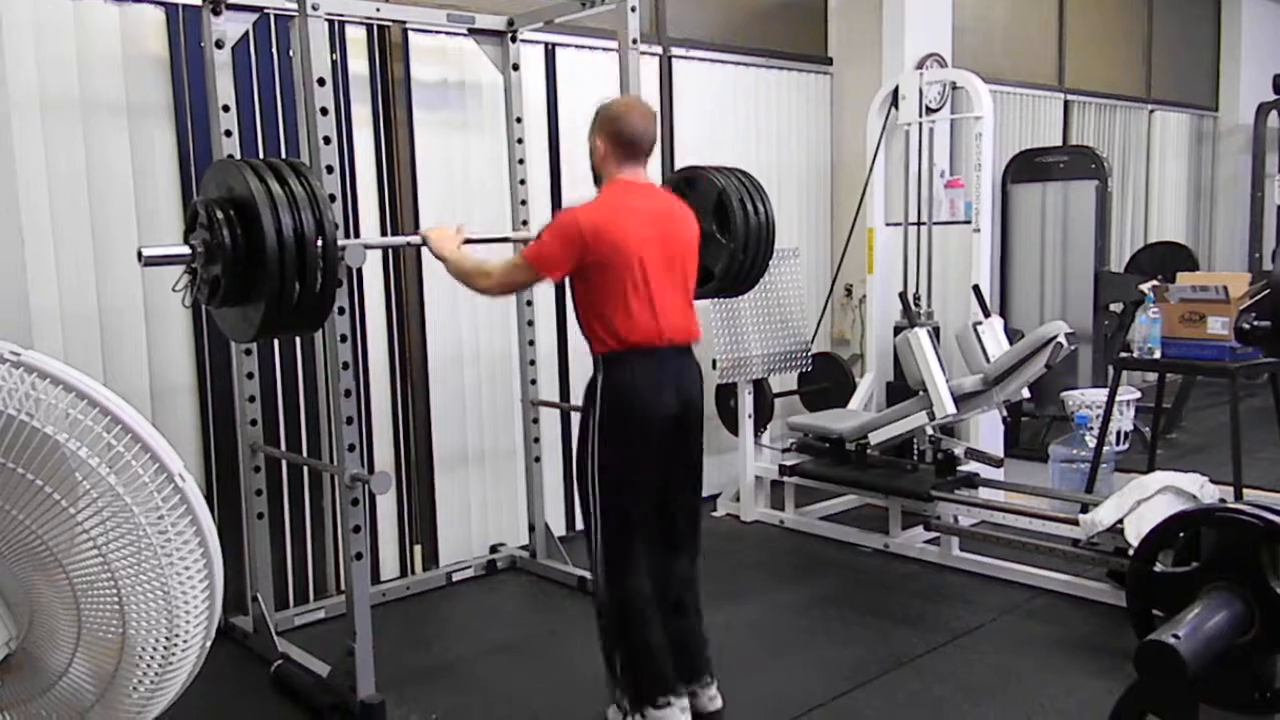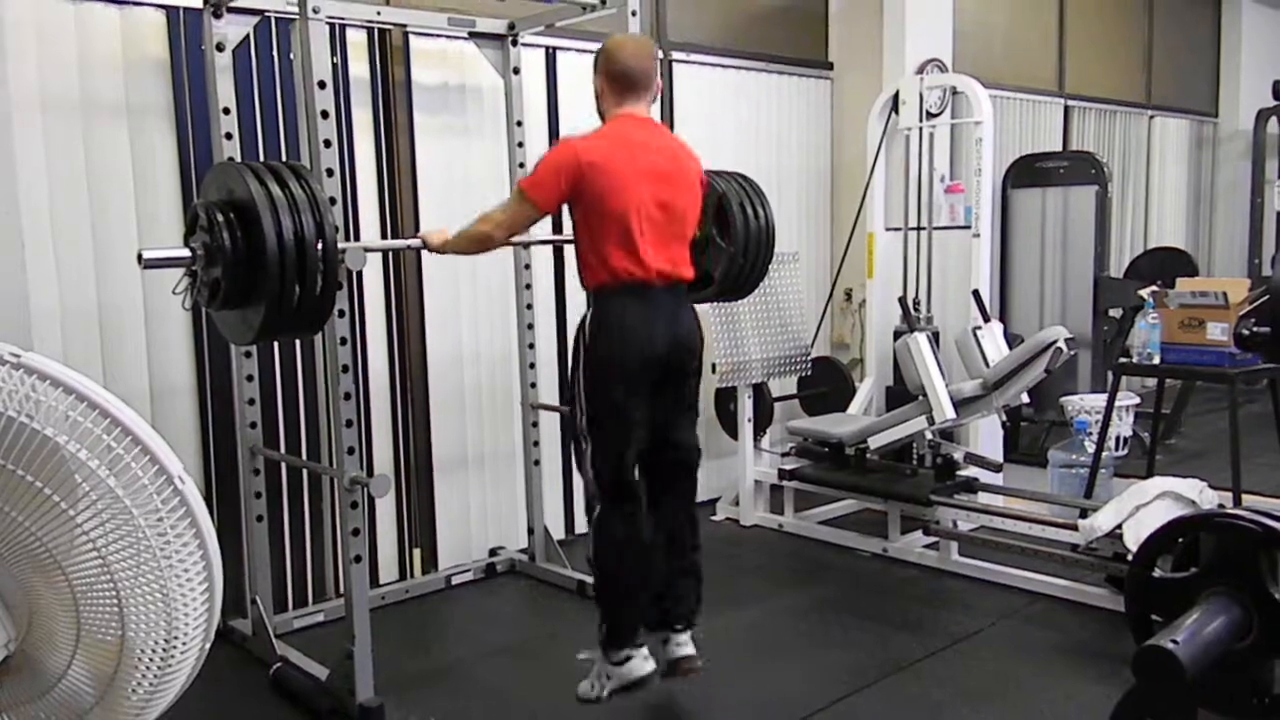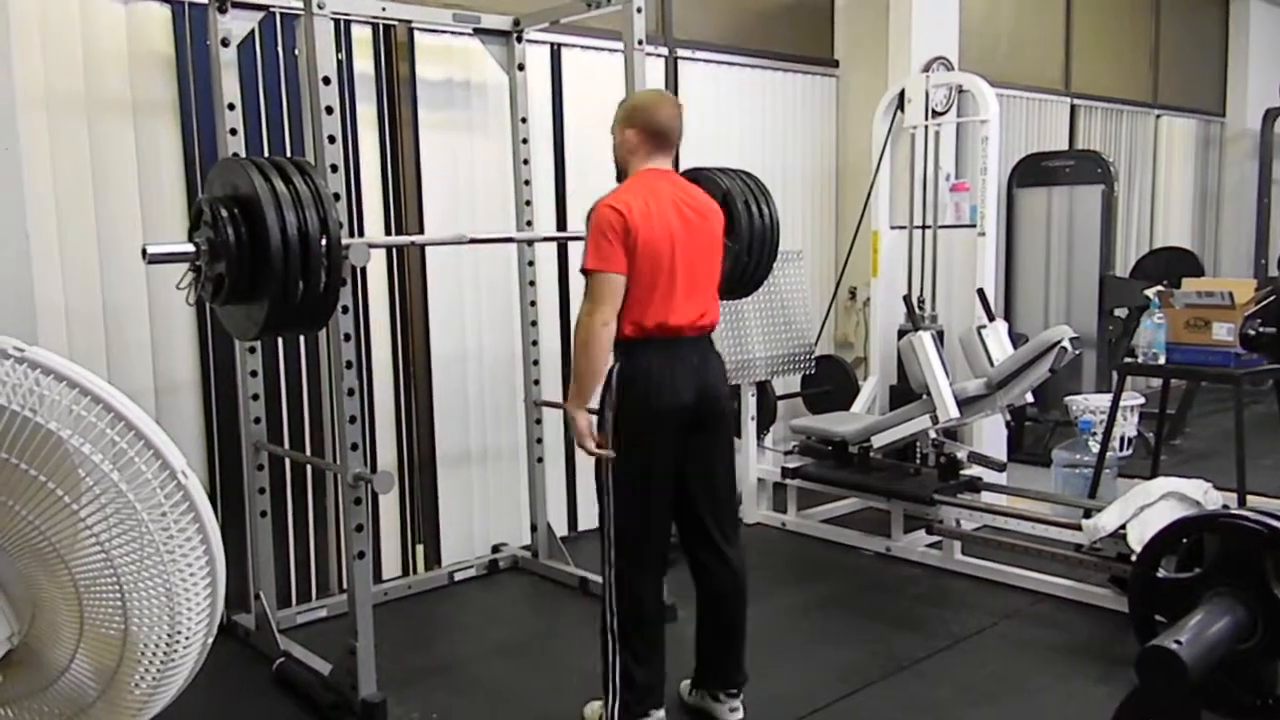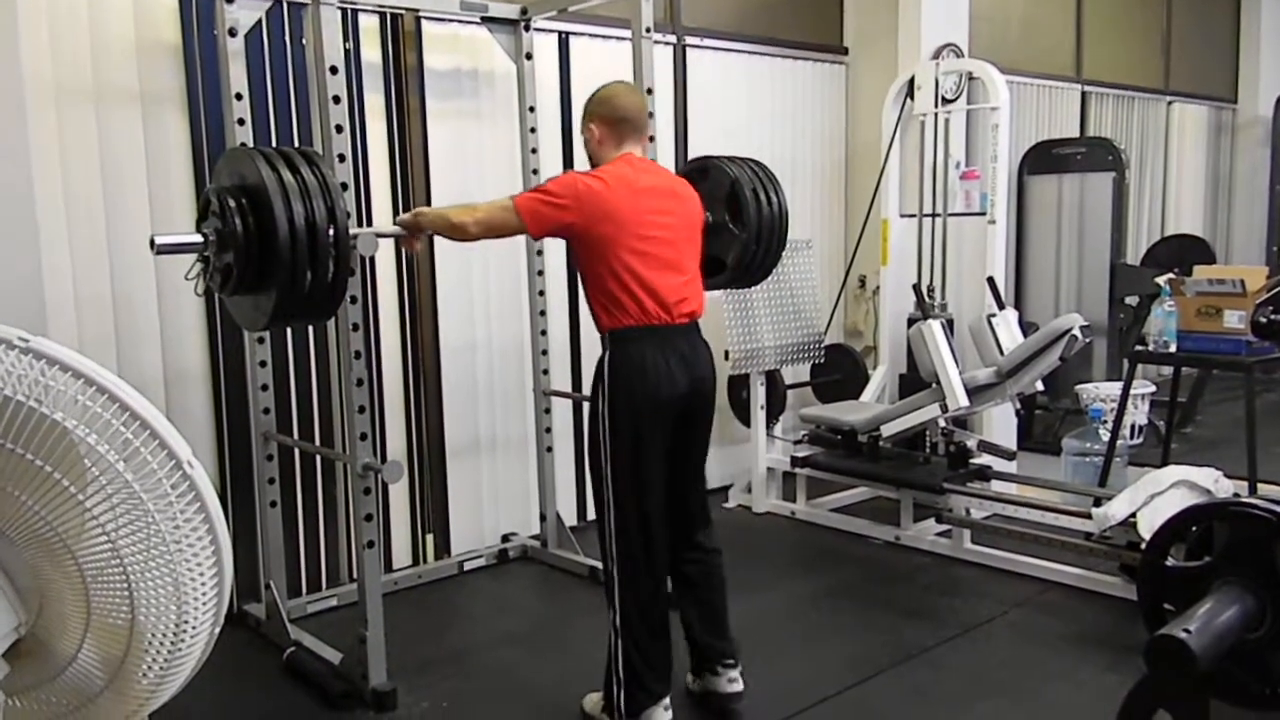
dt=0.7s
person 1, frame 1
left shoulder: (586, 221)
right shoulder: (683, 217)
left elbow: (502, 281)
left wrist: (450, 254)
left hip: (628, 387)
right hip: (684, 380)
left knee: (621, 550)
right knee: (673, 542)
person 1, frame 2
left shoulder: (580, 155)
right shoulder: (687, 160)
left elbow: (501, 227)
left wrist: (444, 243)
left hip: (619, 325)
right hip: (679, 320)
left knee: (616, 491)
right knee: (672, 481)
left ankle: (625, 647)
right ankle: (675, 626)
person 1, frame 3
left shoulder: (617, 209)
right shoulder: (708, 208)
left elbow: (601, 316)
left wrist: (579, 405)
left hip: (646, 376)
right hip: (706, 369)
left knee: (635, 549)
right knee: (715, 538)
person 1, frame 4
left shoulder: (584, 193)
right shoulder: (684, 194)
left elbow: (474, 223)
left wrist: (422, 219)
left hip: (636, 366)
right hip: (693, 358)
left knee: (634, 536)
right knee: (689, 522)
right ankle: (718, 663)
